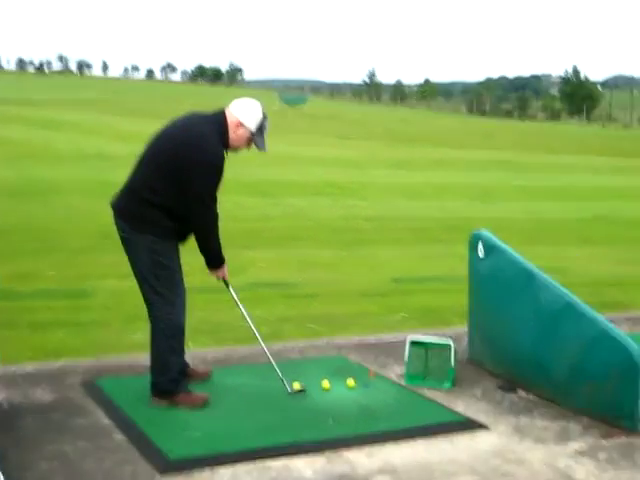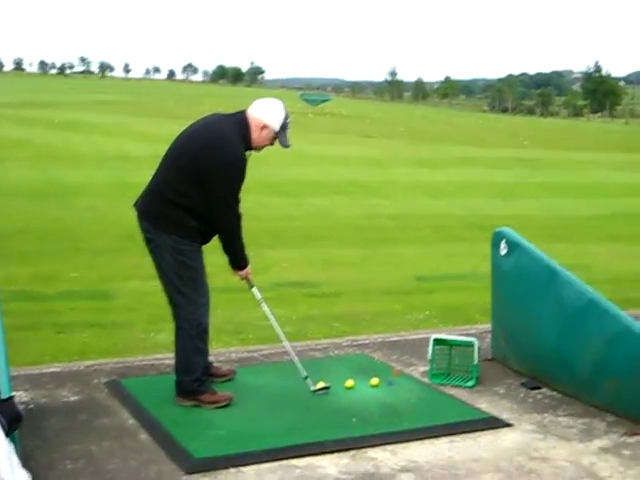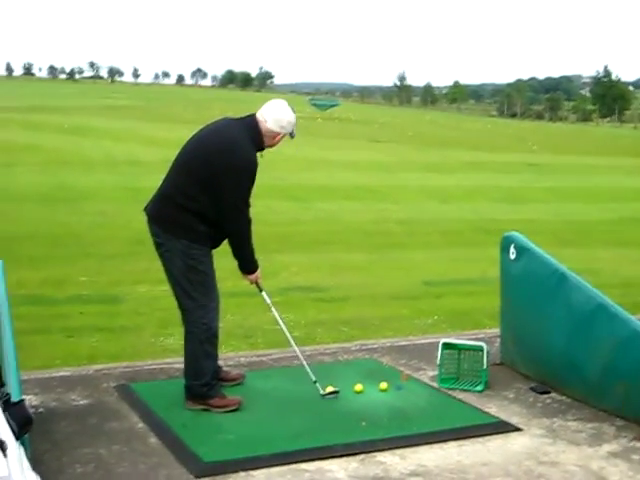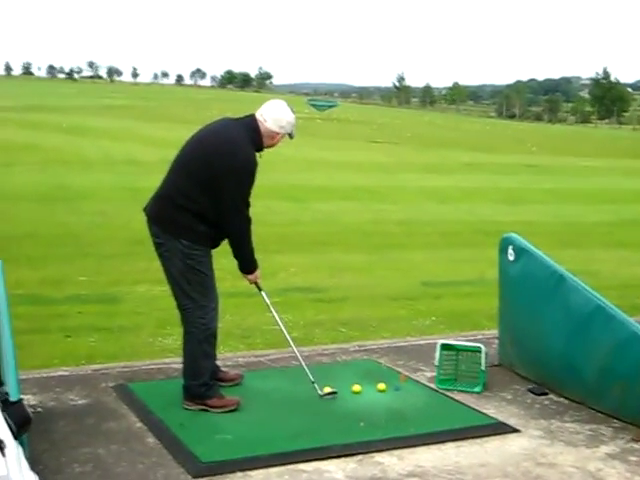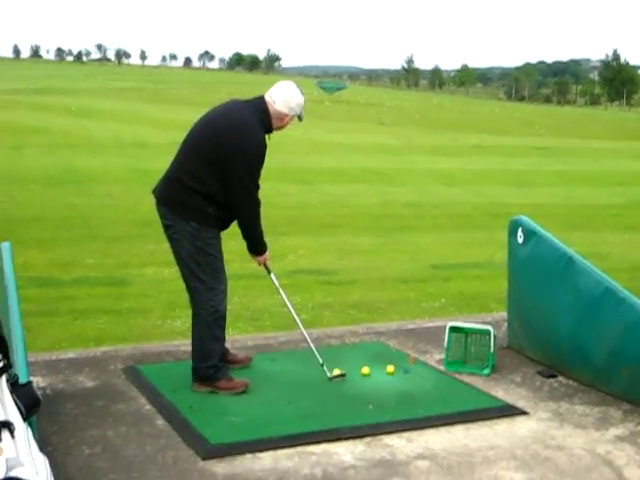
dt=0.2s
person 1, frame 1
left shoulder: (199, 127)
right shoulder: (205, 148)
right elbow: (202, 211)
right wrist: (216, 261)
left hip: (143, 216)
right hip: (147, 225)
left knee: (170, 302)
right knee: (168, 306)
left ankle: (174, 366)
right ankle: (167, 387)
person 1, frame 2
left shoulder: (221, 127)
right shoulder: (228, 149)
right elbow: (225, 212)
right wrist: (239, 261)
left hip: (166, 217)
right hip: (171, 226)
left knee: (194, 302)
right knee: (192, 306)
left ankle: (198, 366)
right ankle: (191, 387)
person 1, frame 3
left shoulder: (230, 131)
right shoulder: (239, 154)
right elbow: (236, 216)
right wrist: (249, 265)
left hip: (176, 221)
right hip: (181, 230)
left knee: (204, 306)
right knee: (202, 310)
left ankle: (208, 370)
right ankle: (201, 391)
person 1, frame 4
left shoulder: (230, 131)
right shoulder: (238, 155)
right elbow: (236, 216)
right wrist: (248, 265)
left hip: (175, 221)
right hip: (180, 231)
left knee: (203, 306)
right knee: (201, 310)
left ankle: (206, 370)
right ankle: (199, 391)
person 1, frame 5
left shoulder: (239, 112)
right shoulder: (248, 136)
right elbow: (245, 197)
right wrist: (258, 247)
left hip: (186, 204)
right hip: (190, 212)
left knee: (212, 288)
right knee: (210, 292)
left ankle: (215, 352)
right ankle: (208, 373)
